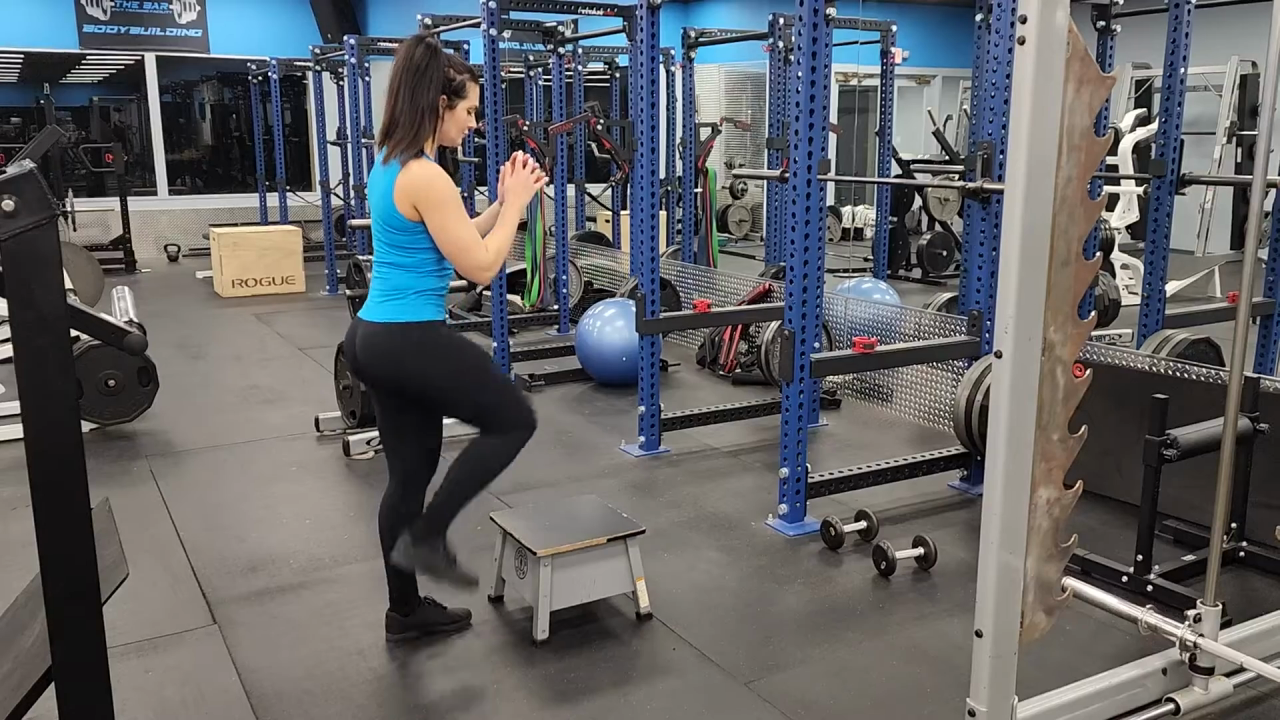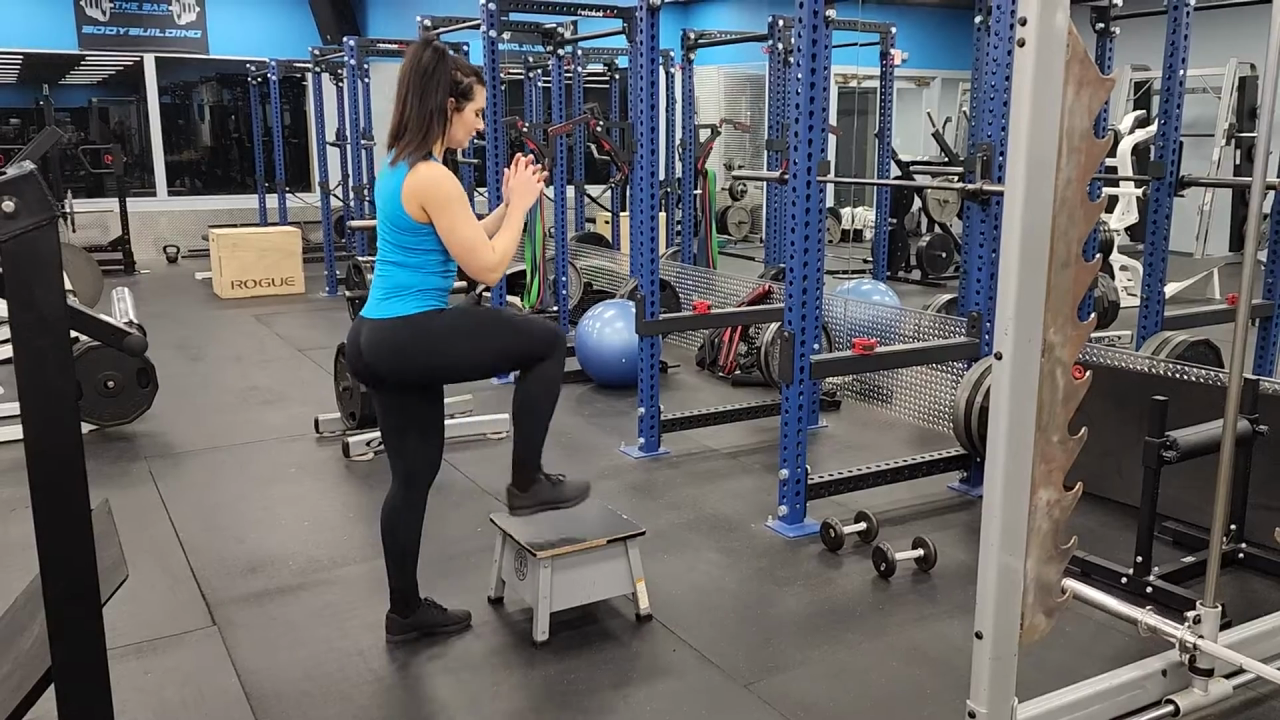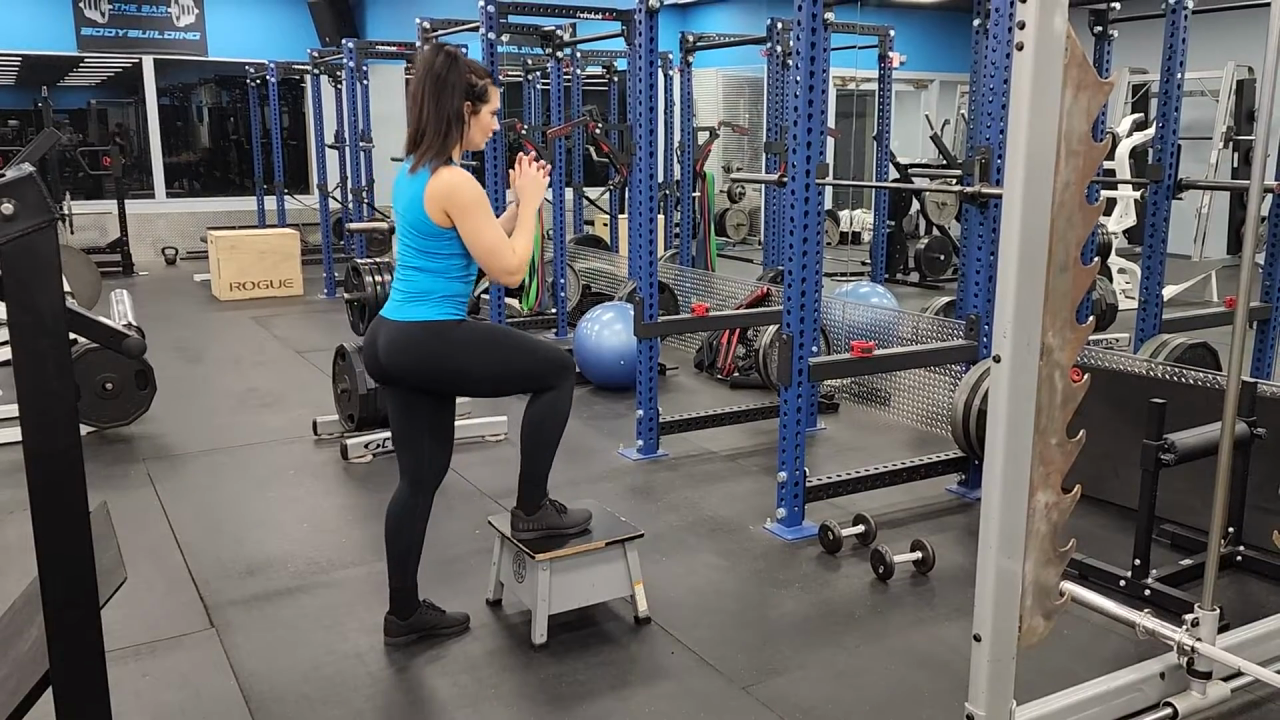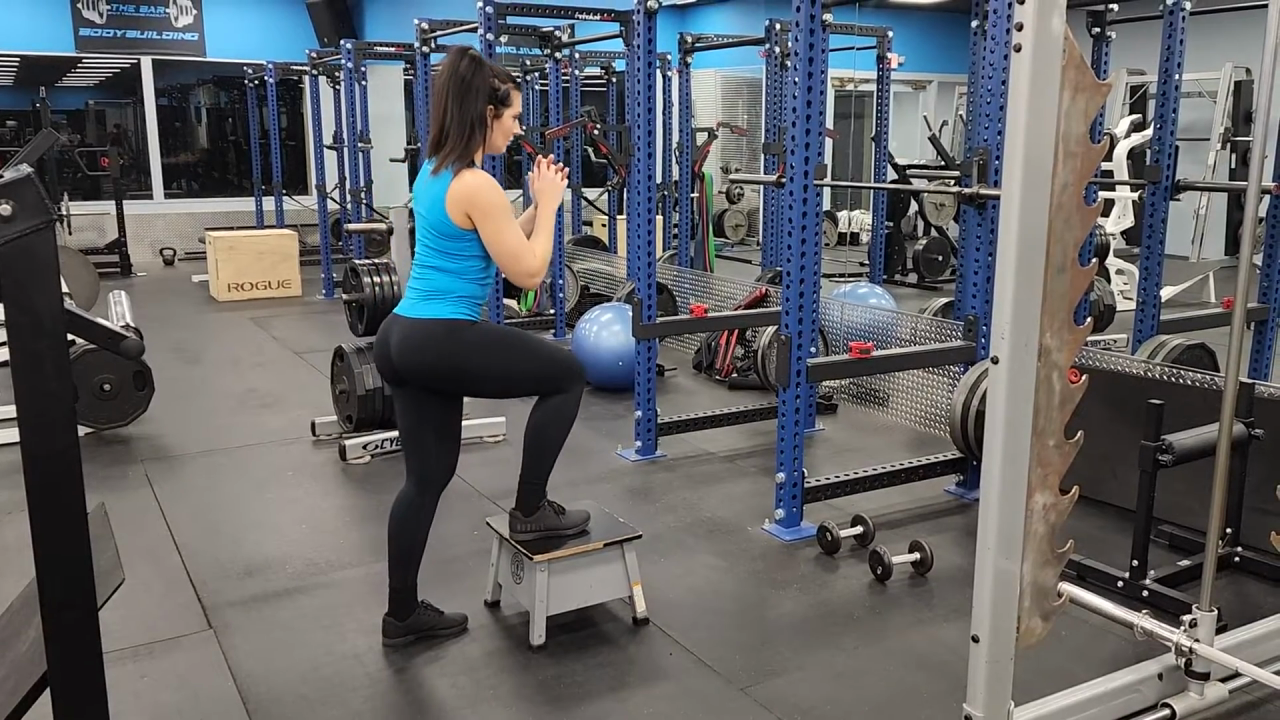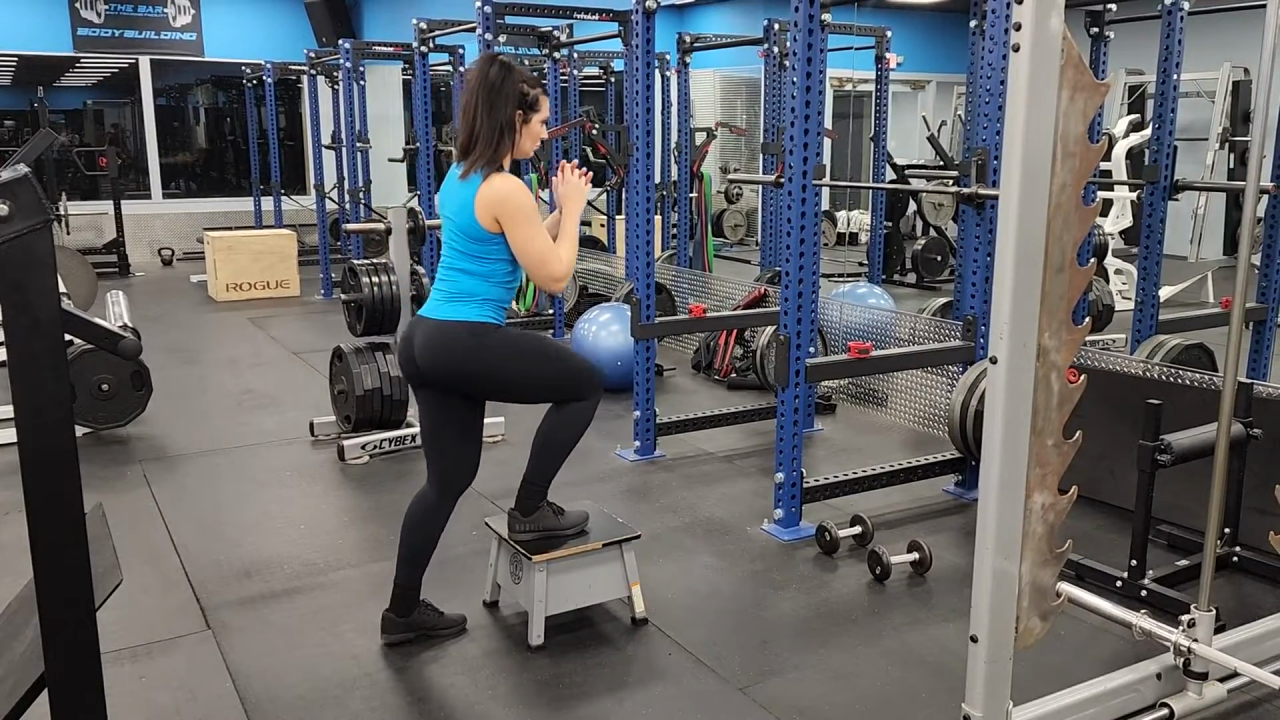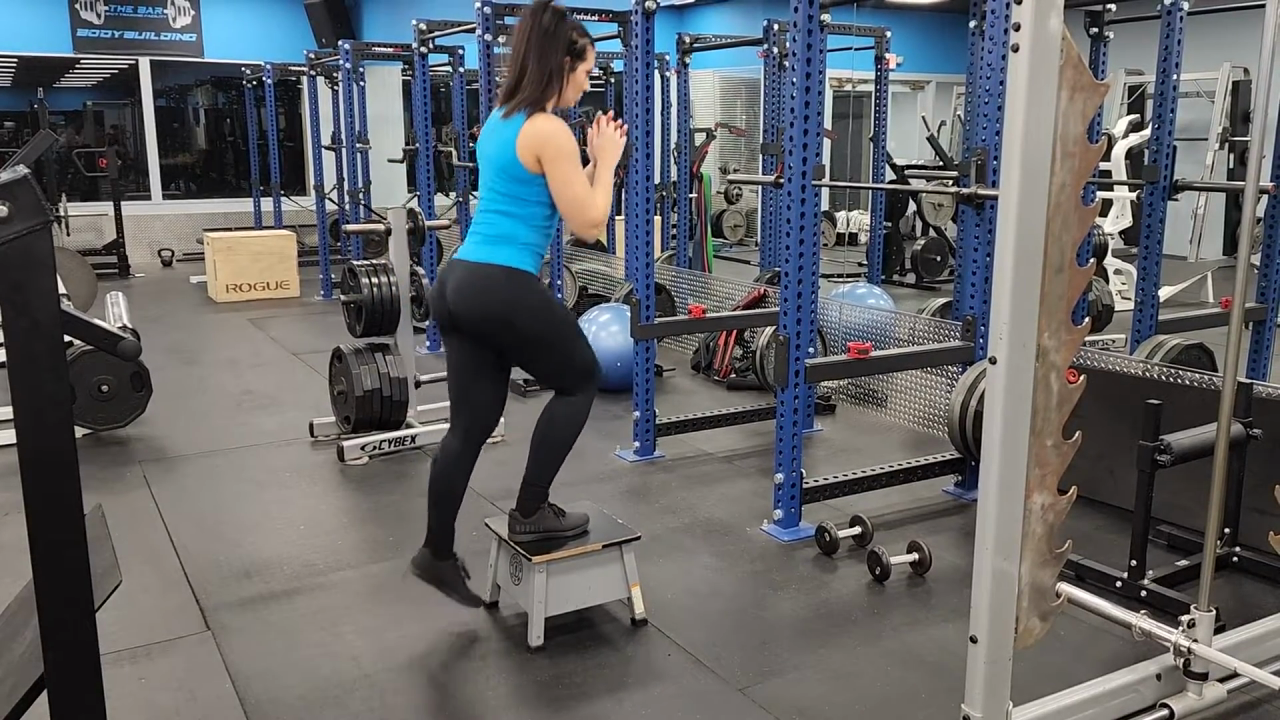
dt=0.3s
person 1, frame 1
left shoulder: (389, 164)
right shoulder: (425, 177)
left elbow: (449, 244)
right elbow: (479, 267)
left wrist: (501, 202)
right wrist: (515, 206)
left hip: (374, 338)
right hip: (408, 340)
left knee: (411, 474)
right knee: (513, 421)
left ankle: (406, 609)
right ankle: (427, 538)
person 1, frame 2
left shoulder: (398, 166)
right shoulder: (433, 178)
left elbow: (458, 246)
right elbow: (487, 268)
left wrist: (507, 206)
right wrist: (520, 206)
left hip: (375, 339)
right hip: (411, 338)
left knee: (412, 474)
right knee: (547, 342)
left ankle: (406, 611)
right ankle: (526, 482)
person 1, frame 3
left shoulder: (413, 170)
right shoulder: (455, 183)
right elbow: (509, 270)
left wrist: (519, 205)
right wrist: (530, 203)
left hip: (391, 340)
right hip: (430, 342)
left knee: (419, 477)
right knee: (557, 371)
left ankle: (404, 612)
right ankle: (532, 508)
person 1, frame 4
left shoulder: (433, 172)
right shoulder: (476, 186)
right elbow: (528, 272)
left wrist: (534, 205)
right wrist: (548, 206)
left hip: (403, 339)
right hip: (443, 342)
left knee: (426, 478)
right knee: (567, 375)
left ankle: (402, 613)
right ankle: (530, 509)
person 1, frame 5
left shoulder: (461, 176)
right shoulder: (505, 189)
right elbow: (553, 277)
left wrist: (558, 211)
right wrist: (571, 210)
left hip: (426, 340)
right hip: (467, 344)
left knee: (447, 479)
right knee: (583, 384)
left ankle: (404, 610)
right ankle: (530, 511)
person 1, frame 6
left shoulder: (499, 120)
right shoulder: (548, 131)
right elbow: (587, 224)
left wrist: (590, 162)
right wrist: (606, 162)
left hip: (457, 285)
right hip: (502, 289)
left knee: (469, 424)
right knee: (578, 381)
left ankle: (437, 553)
right ankle: (530, 513)
